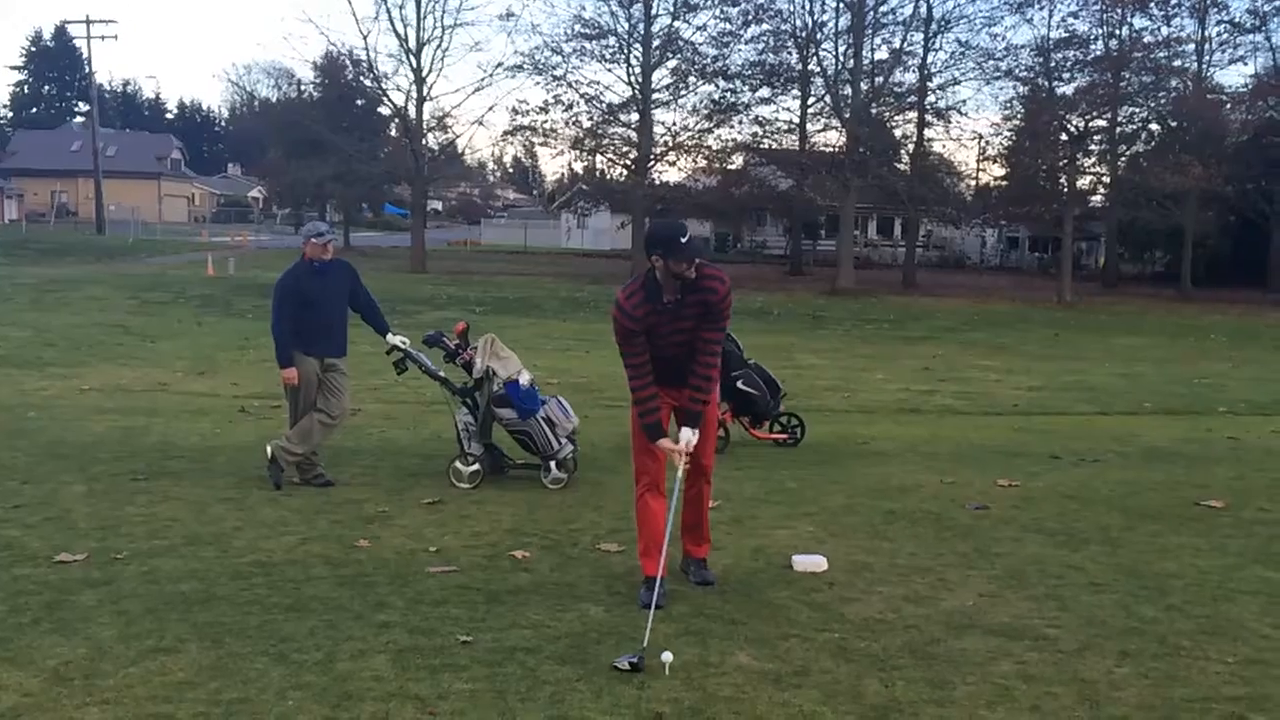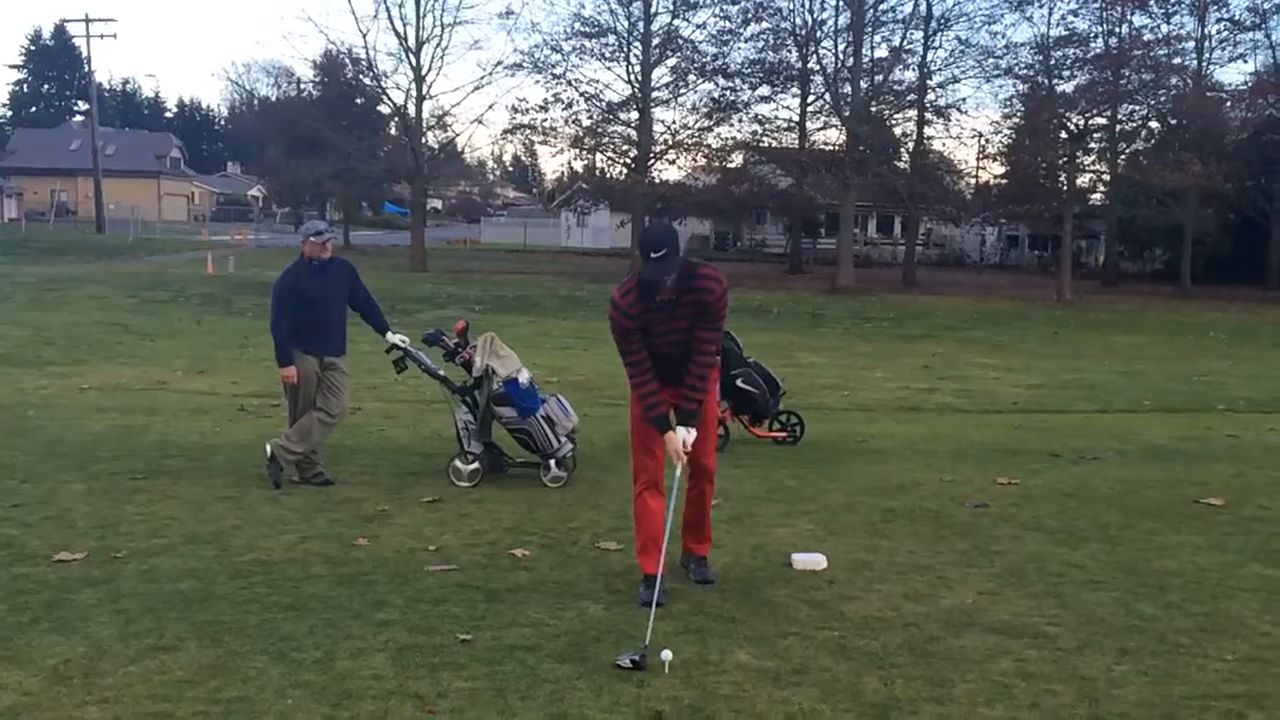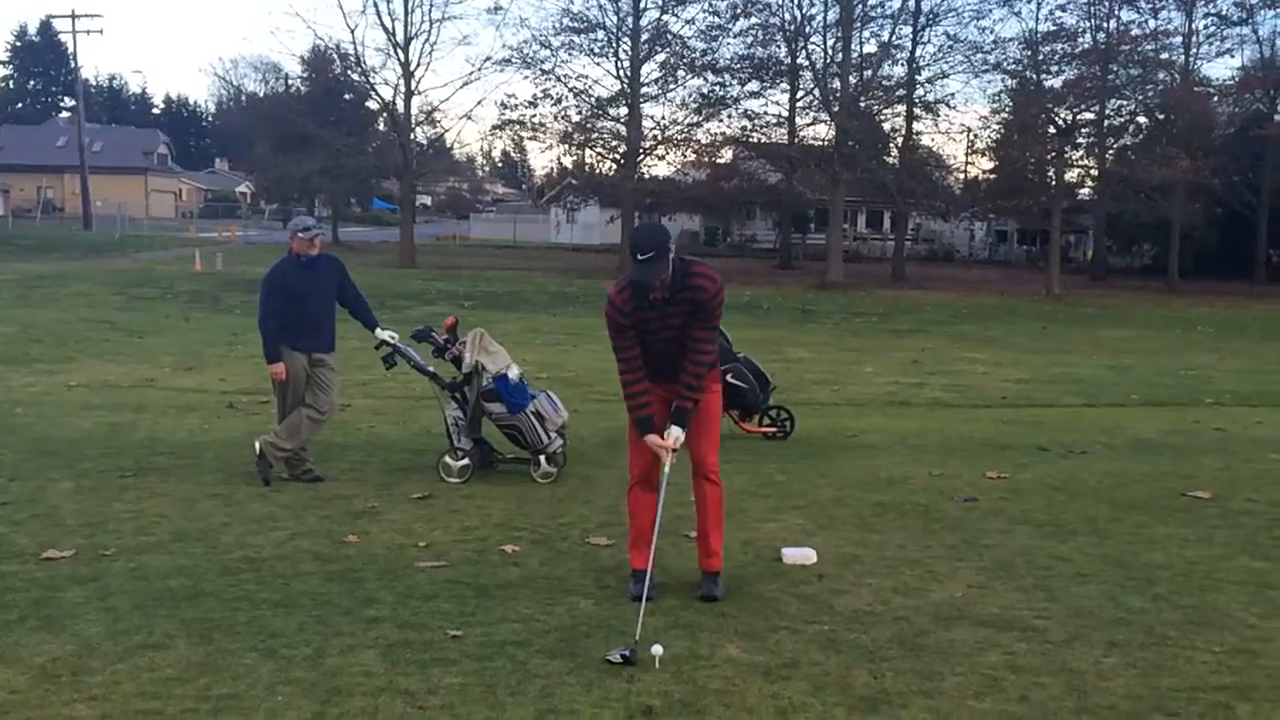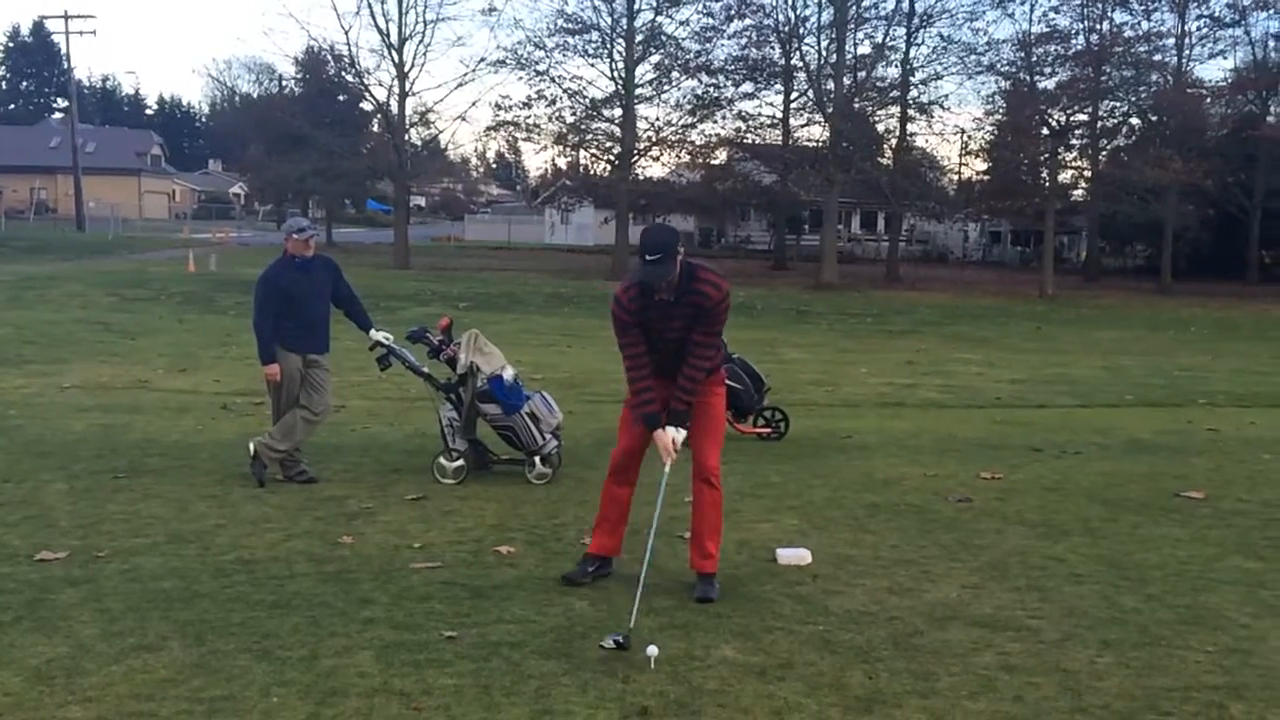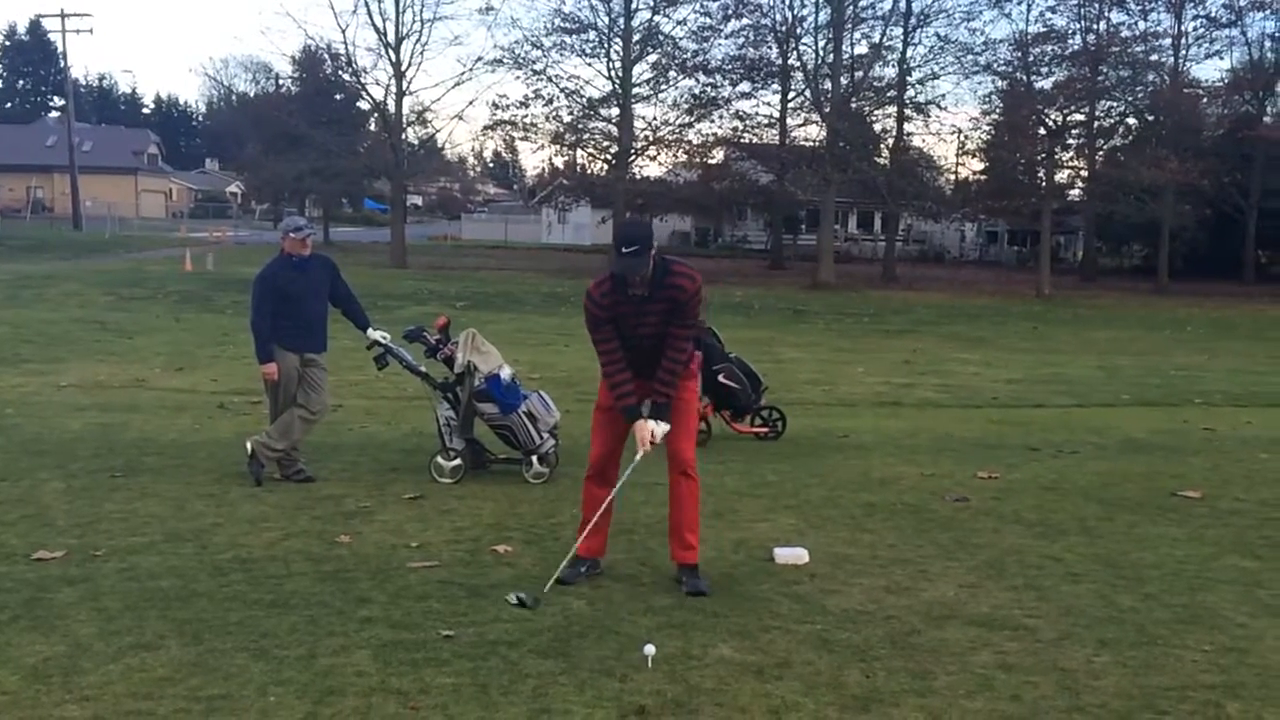
dt=0.4s
person 1, frame 1
left shoulder: (715, 285)
right shoulder: (629, 304)
left elbow: (708, 356)
right elbow: (638, 374)
left wrist: (692, 421)
right wrist: (657, 434)
left hip: (699, 383)
right hip: (653, 385)
left knee: (701, 468)
right knee: (649, 477)
left ankle: (695, 554)
right ankle: (652, 573)
person 1, frame 2
left shoulder: (711, 285)
right shoulder: (624, 301)
left elbow: (704, 355)
right elbow: (639, 371)
left wrist: (688, 420)
right wrist: (664, 429)
left hip: (698, 380)
right hip: (650, 383)
left knee: (703, 467)
right knee: (648, 475)
left ankle: (695, 551)
right ankle: (651, 572)
person 1, frame 3
left shoulder: (706, 284)
right shoulder: (620, 299)
left elbow: (700, 354)
right elbow: (630, 368)
left wrist: (681, 419)
right wrist: (645, 429)
left hip: (700, 379)
right hip: (649, 380)
left knee: (706, 466)
right knee: (642, 470)
left ankle: (711, 569)
right ankle: (640, 568)
person 1, frame 4
left shoulder: (713, 290)
right shoulder: (627, 298)
left elbow: (700, 358)
right elbow: (636, 365)
left wrist: (679, 421)
right wrist: (654, 426)
left hip: (703, 381)
right hip: (652, 379)
left knee: (707, 469)
right knee: (622, 461)
left ankle: (706, 571)
right ankle: (600, 555)
person 1, frame 5
left shoulder: (685, 283)
right shoulder: (598, 294)
left elbow: (678, 350)
right elbow: (611, 360)
left wrist: (659, 413)
right wrist: (634, 417)
left hip: (675, 376)
right hip: (622, 377)
left knee: (682, 461)
right knee: (600, 460)
left ankle: (687, 563)
right ankle: (588, 555)
person 2, frame 1
left shoulder: (344, 271)
right shoulder: (291, 279)
left elbow: (365, 304)
right elbow: (280, 325)
left wrist: (387, 333)
right wrist: (286, 364)
left hip: (333, 357)
right hip: (302, 357)
left knee: (335, 409)
right knee: (304, 415)
left ankle: (281, 452)
right ankle: (308, 470)
person 2, frame 2
left shoulder: (343, 270)
right shoulder: (291, 278)
left elbow: (365, 303)
right elbow: (279, 323)
left wrist: (387, 332)
right wrist: (285, 363)
left hip: (333, 356)
right hip: (302, 355)
left knee: (334, 407)
right knee: (303, 414)
left ankle: (281, 451)
right ankle: (308, 468)
person 2, frame 3
left shoulder: (332, 266)
right shoulder: (279, 274)
left elbow: (353, 299)
right elbow: (268, 320)
left wrist: (375, 329)
right wrist: (273, 359)
left hip: (322, 352)
right hip: (290, 352)
left knee: (323, 405)
right knee: (292, 411)
left ankle: (270, 448)
right ankle: (297, 465)
person 2, frame 4
left shoulder: (327, 267)
right shoulder: (273, 275)
left elbow: (348, 300)
right elbow: (262, 321)
left wrist: (370, 330)
right wrist: (268, 360)
left hip: (316, 353)
right hip: (285, 353)
left knee: (317, 406)
right knee: (287, 412)
left ankle: (264, 449)
right ankle: (292, 466)
person 2, frame 5
left shoulder: (324, 266)
right shoulder: (271, 274)
left elbow: (346, 300)
right elbow: (260, 320)
left wrist: (368, 329)
right wrist: (265, 359)
left hip: (313, 352)
right hip: (282, 352)
left knee: (314, 406)
right knee: (284, 411)
left ankle: (261, 448)
right ankle: (289, 465)
